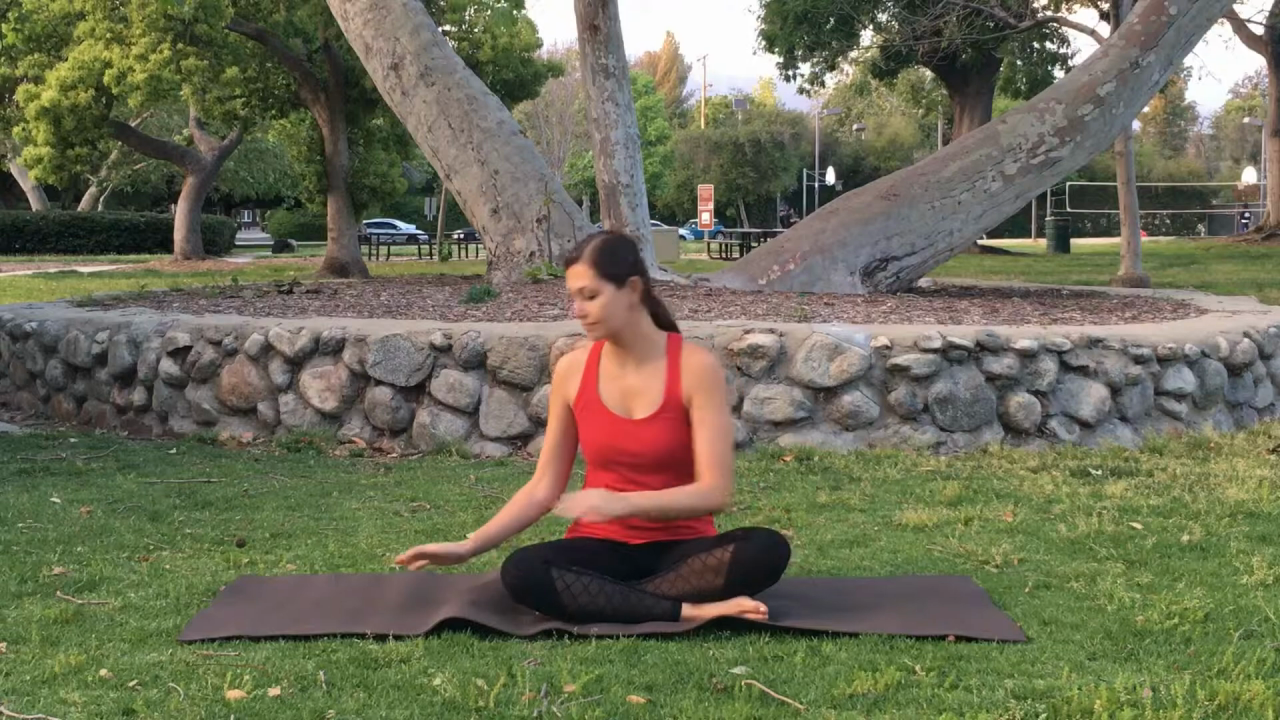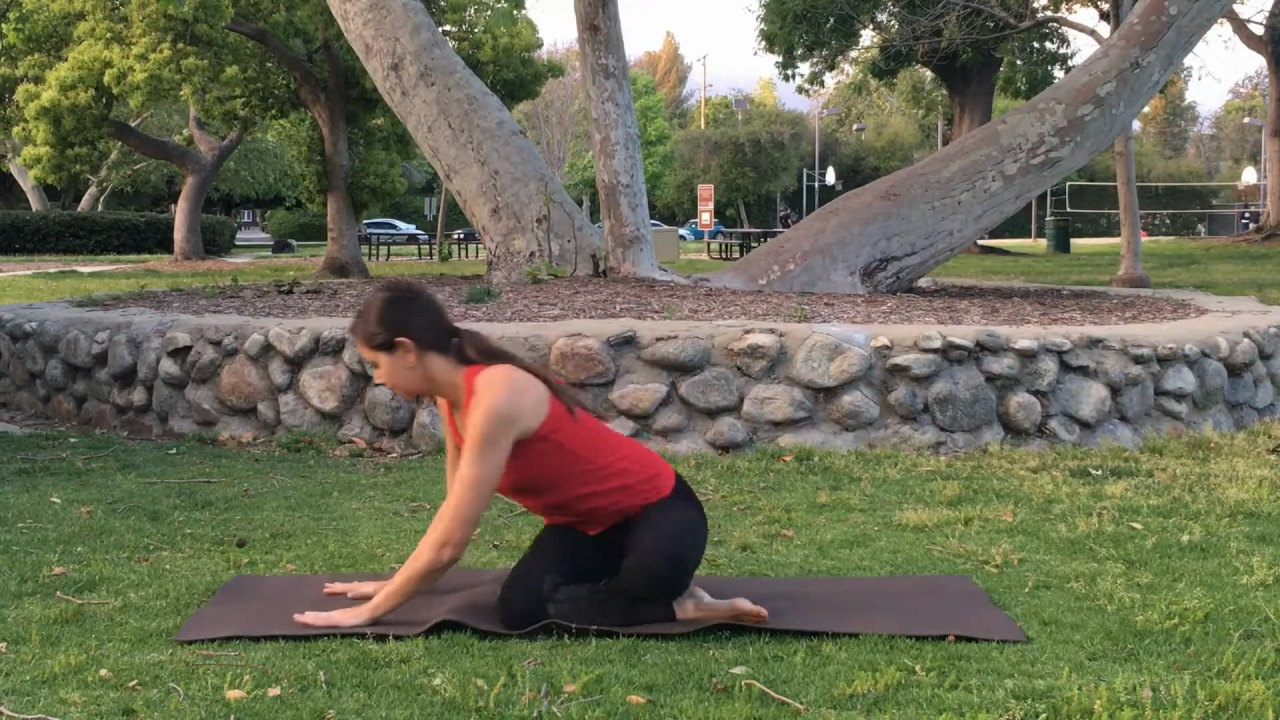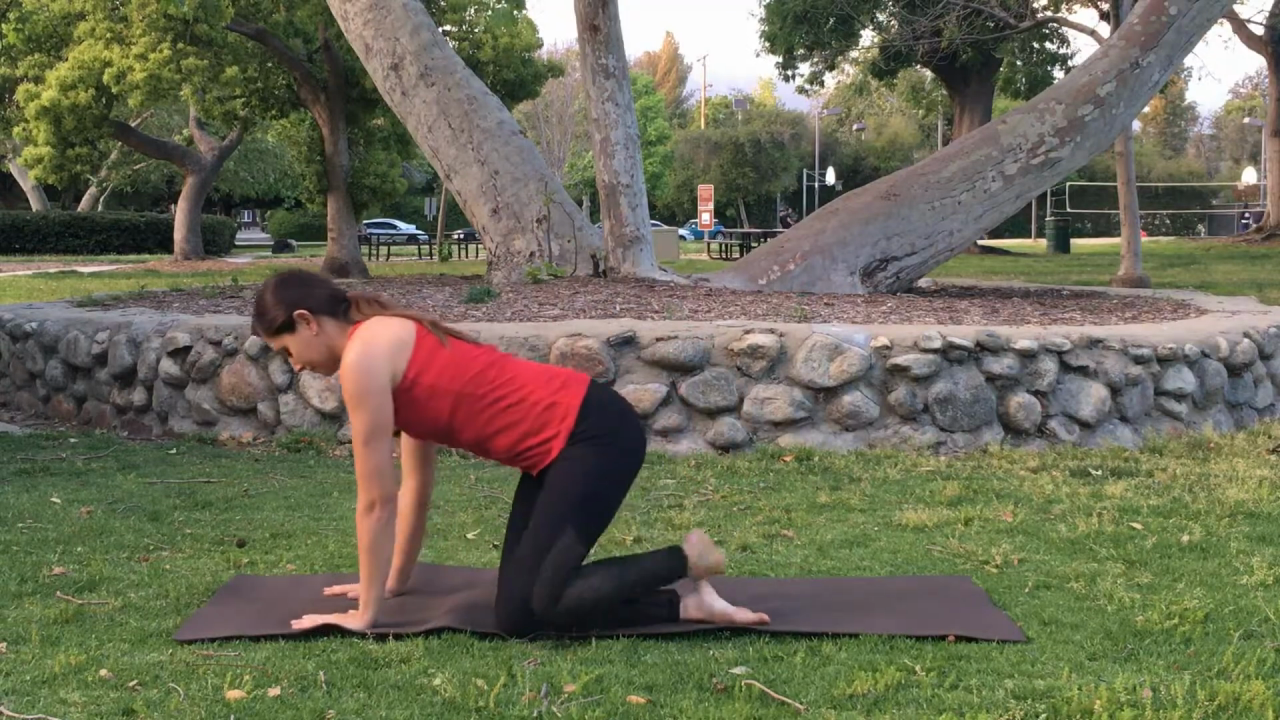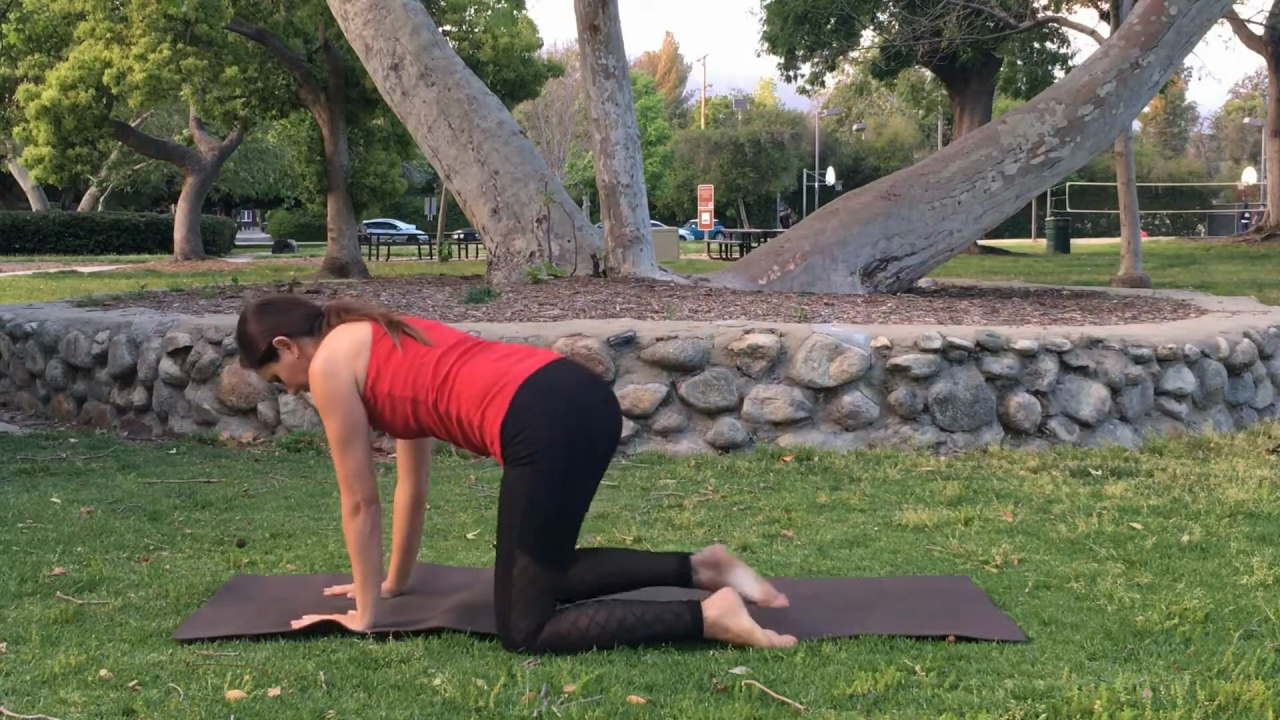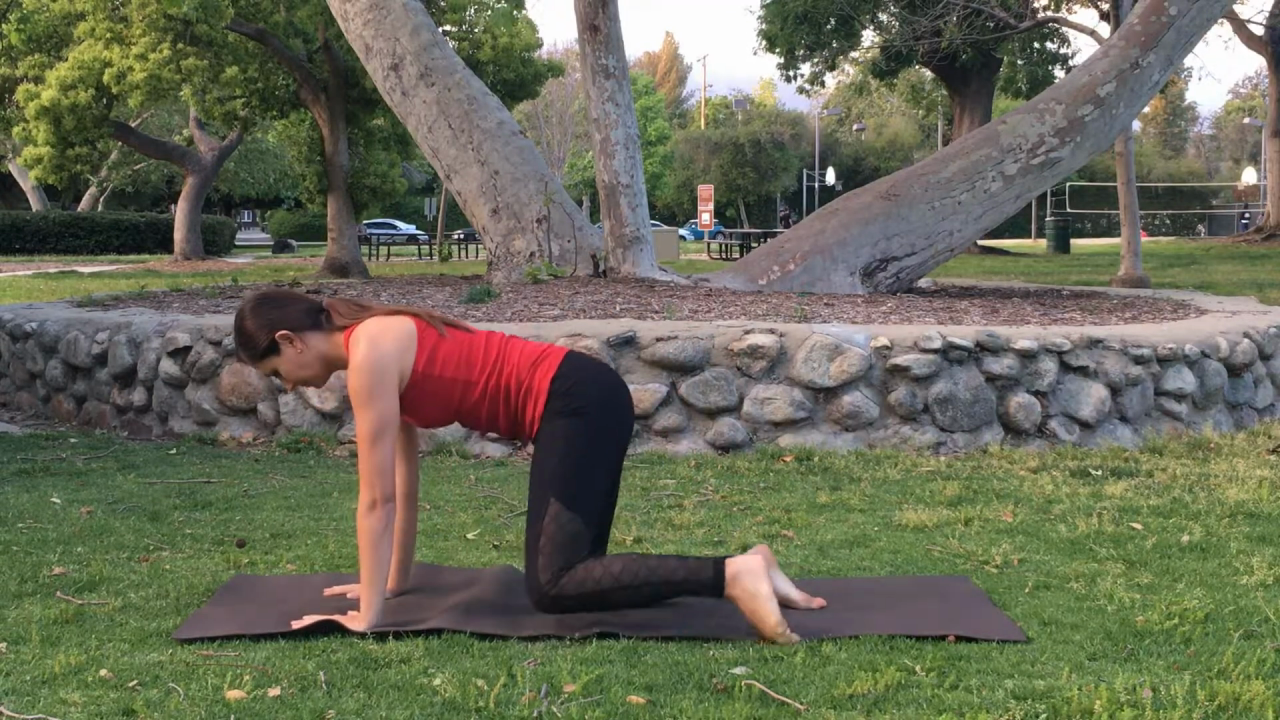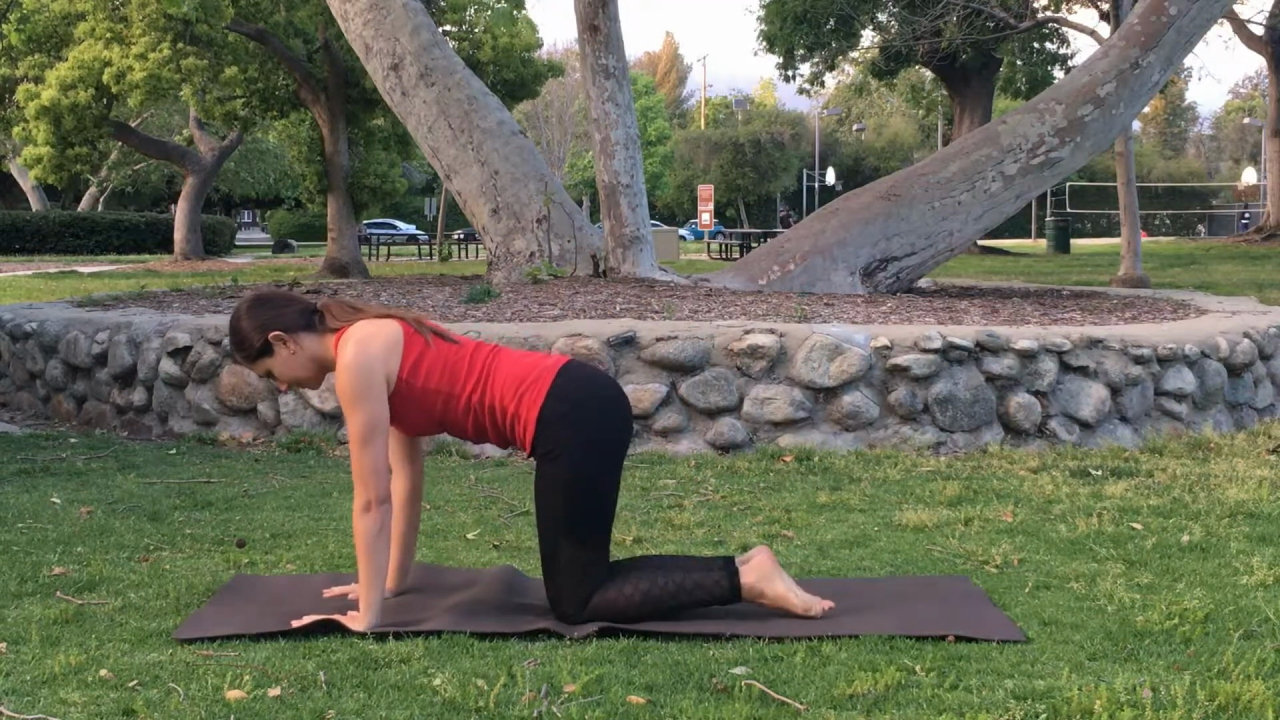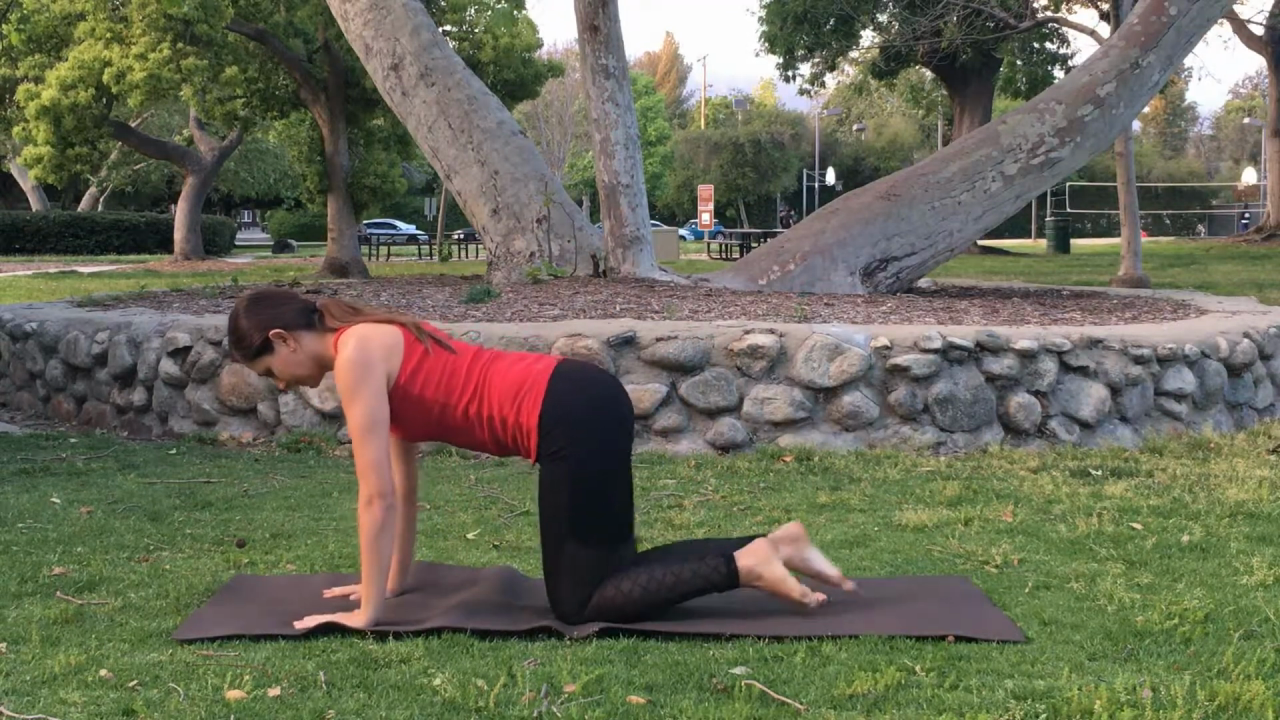
dt=0.7s
person 1, frame 1
left shoulder: (696, 366)
right shoulder: (572, 370)
left elbow: (716, 490)
right elbow: (545, 485)
left wrist: (621, 502)
right wrist: (470, 545)
left hip: (679, 545)
right hip: (600, 546)
left knee: (767, 552)
right knee: (520, 572)
left ankle: (586, 599)
right ankle: (689, 610)
person 1, frame 2
left shoulder: (496, 396)
right shoulder: (454, 396)
left elbow: (449, 542)
right elbow: (453, 516)
left wrist: (372, 610)
right wrist: (395, 584)
left hip: (654, 504)
right hip: (584, 520)
left knee: (656, 571)
right knee: (519, 608)
right ankle: (676, 608)
person 1, frame 3
left shoulder: (363, 354)
right shoulder: (392, 342)
left elbow: (375, 500)
right elbow: (415, 484)
left wrist: (366, 611)
right wrist: (393, 581)
left hip: (595, 431)
right hip: (558, 447)
left knee: (540, 604)
right knee: (516, 620)
left ankle: (685, 558)
right ankle: (685, 604)
person 1, frame 4
left shoulder: (330, 364)
right shoulder: (387, 342)
left elbow: (360, 503)
right elbow: (412, 483)
left wrist: (365, 612)
right wrist: (395, 580)
left hip: (545, 422)
right hip: (583, 395)
left knee: (524, 630)
right knee: (542, 573)
left ankle: (707, 614)
right ankle: (701, 568)
person 1, frame 5
left shoulder: (370, 353)
right shoulder: (382, 342)
left elbow: (378, 496)
right elbow: (403, 481)
left wrist: (369, 614)
right wrist: (393, 579)
left hip: (578, 400)
right hip: (586, 399)
left knee: (552, 585)
right knee: (577, 574)
left ankle: (732, 576)
right ankle: (743, 565)
person 1, frame 6
left shoulder: (356, 355)
right shoulder: (381, 343)
left elbow: (372, 498)
right elbow: (405, 478)
left wrist: (367, 614)
right wrist: (390, 580)
left hip: (572, 417)
right hip: (585, 400)
left knee: (575, 602)
right knee: (580, 577)
left ankle: (747, 581)
right ankle: (740, 565)
person 1, frame 7
left shoulder: (354, 353)
right shoulder: (381, 345)
left elbow: (378, 496)
right elbow: (403, 483)
left wrist: (368, 611)
right wrist: (392, 580)
left hip: (570, 418)
right hip: (587, 397)
left knee: (578, 603)
right knee: (608, 570)
left ankle: (742, 565)
right ankle: (772, 545)
